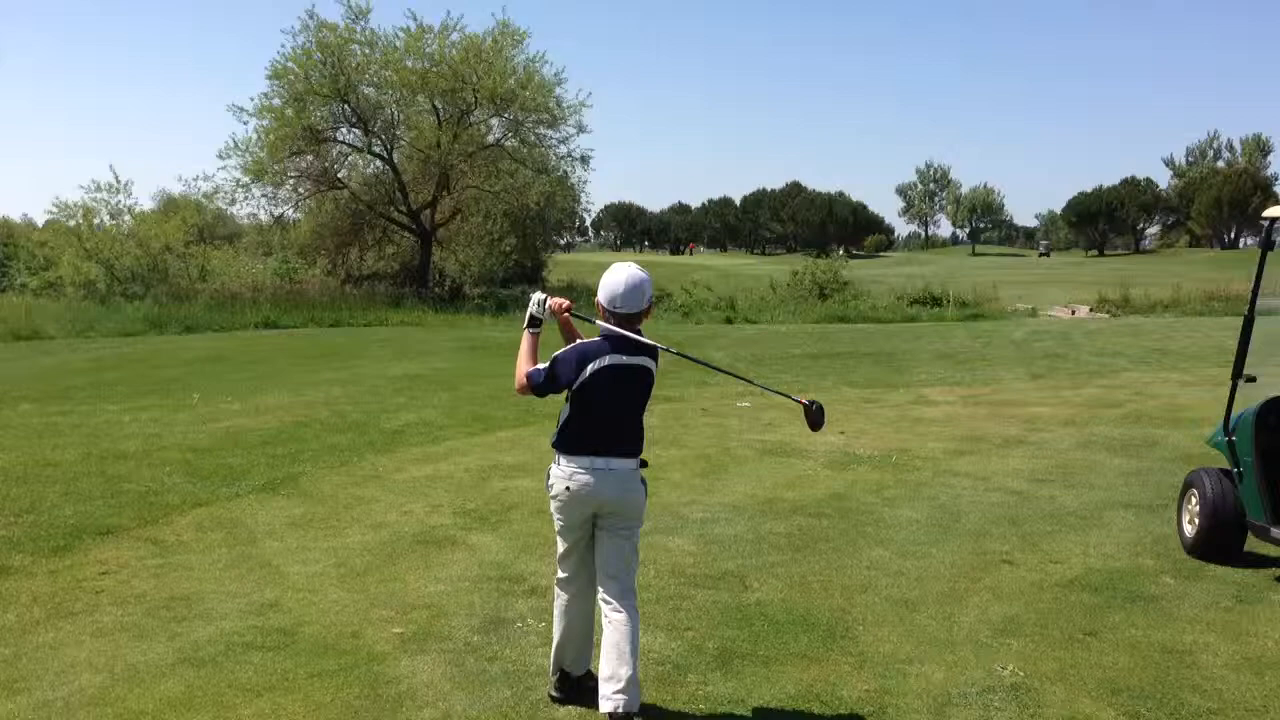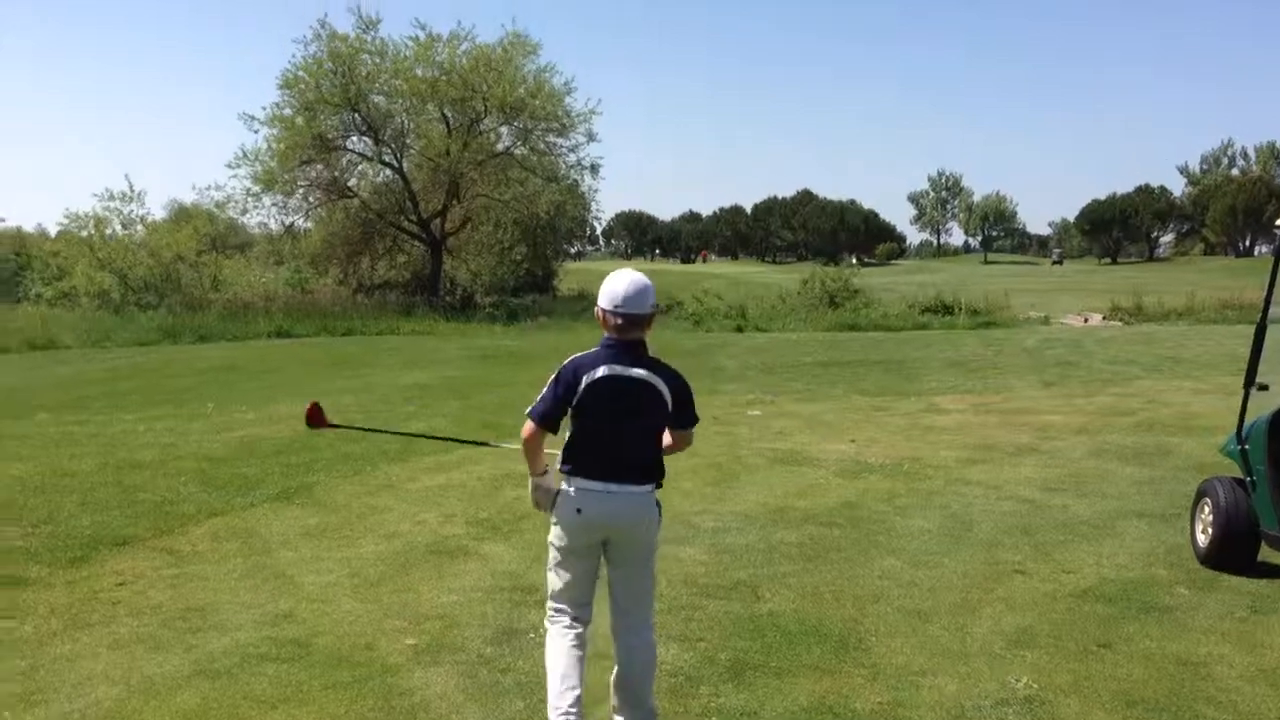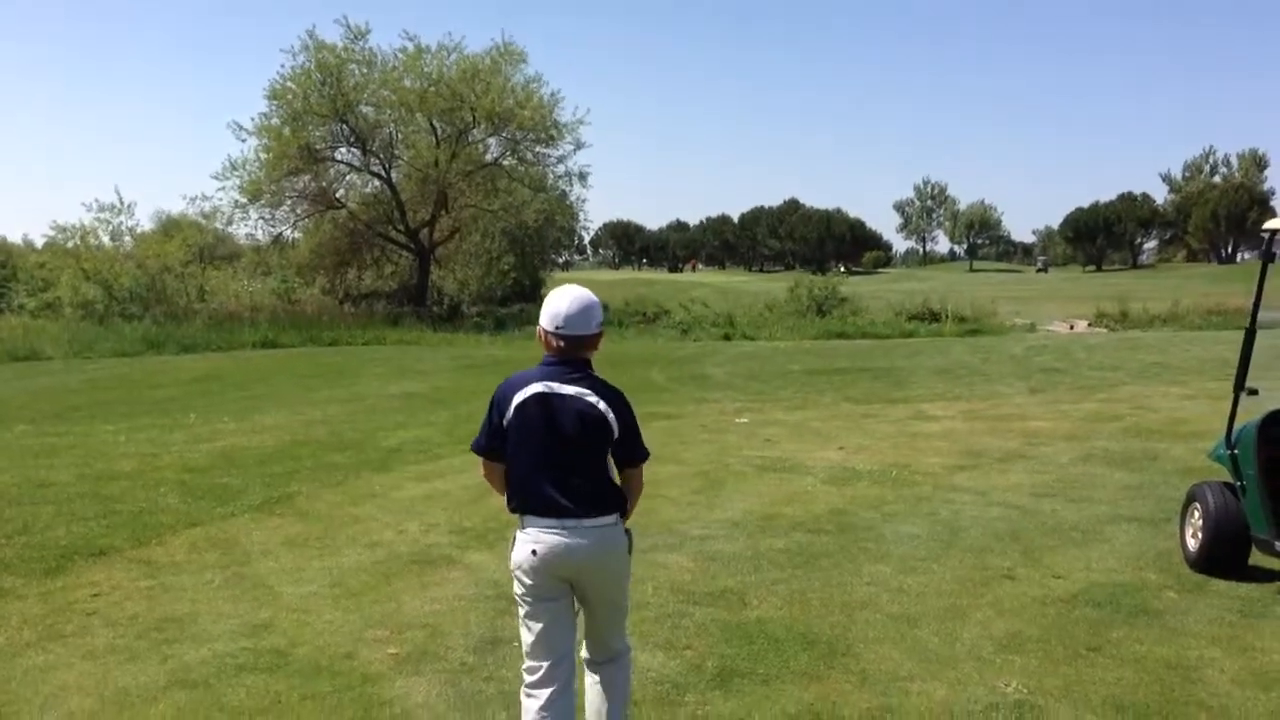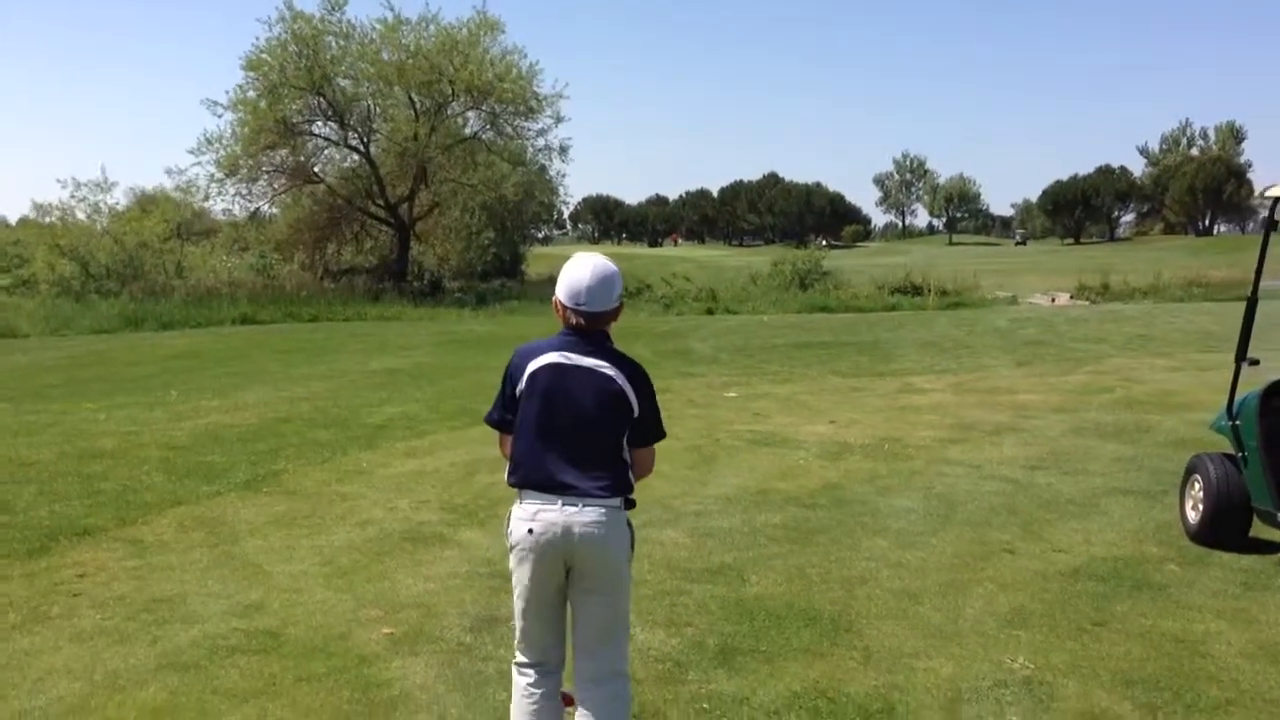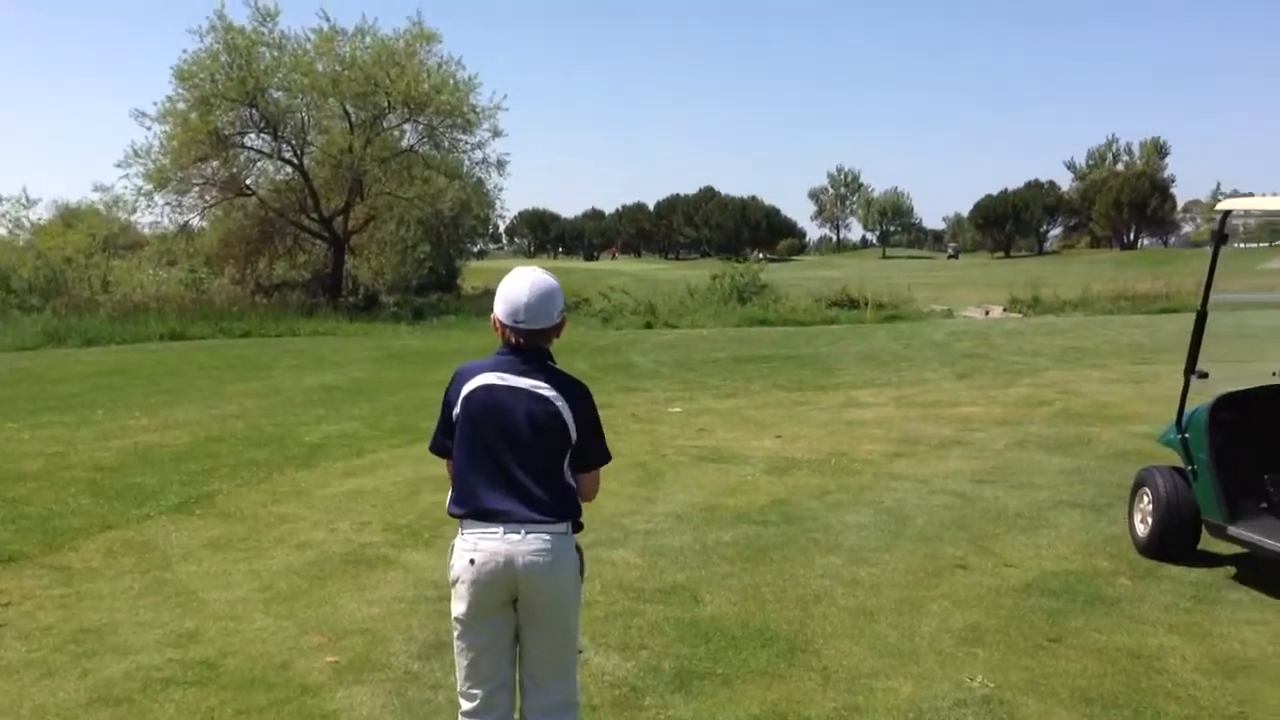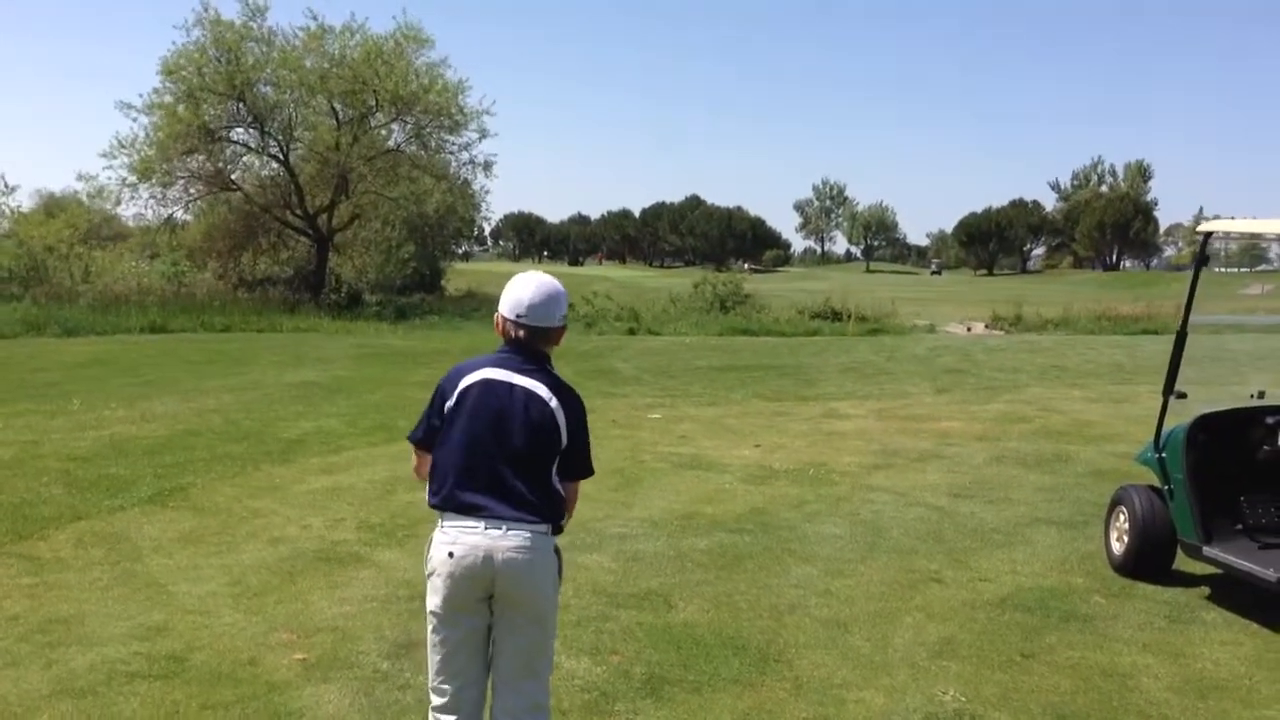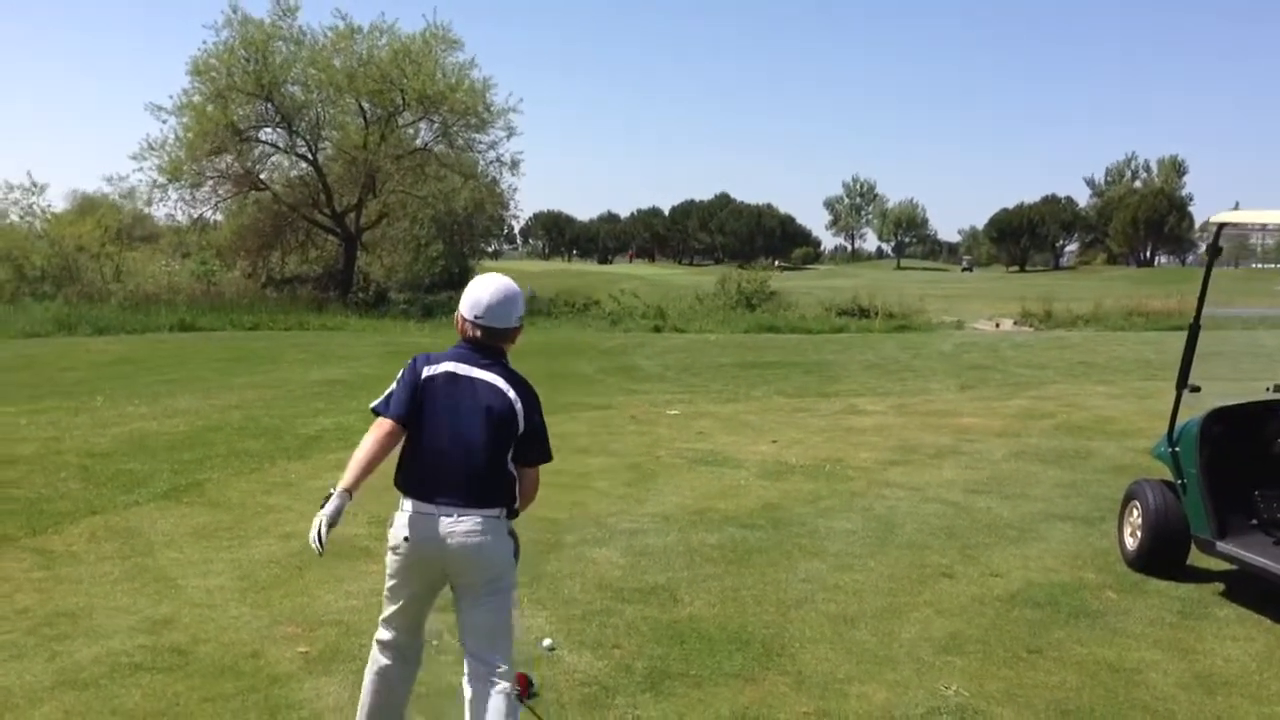
dt=0.5s
person 1, frame 1
left shoulder: (582, 355)
right shoulder: (649, 356)
left elbow: (525, 382)
left wrist: (532, 326)
right wrist: (566, 321)
left hip: (574, 476)
right hip: (624, 481)
left knee: (571, 581)
right knee: (618, 593)
left ankle: (568, 675)
person 1, frame 2
left shoulder: (578, 368)
right shoulder: (668, 380)
left elbow: (531, 434)
right elbow: (682, 439)
left wrist: (538, 476)
left hip: (578, 502)
right hip: (638, 507)
left knee: (566, 616)
right knee: (634, 623)
person 1, frame 3
left shoulder: (512, 391)
right shoulder: (609, 399)
left elbow: (493, 472)
right elbow: (633, 482)
left hip: (537, 542)
right hip: (602, 540)
left knee: (544, 674)
right knee: (609, 653)
person 1, frame 4
left shoulder: (526, 361)
right shoulder: (629, 375)
left elbow: (508, 447)
right elbow: (643, 465)
left hip: (535, 518)
right hip: (603, 522)
left knee: (533, 660)
right knee: (602, 668)
person 1, frame 5
left shoulder: (465, 382)
right shoulder: (570, 394)
left elbow: (453, 469)
right elbow: (587, 489)
left hip: (478, 548)
right hip: (550, 550)
person 1, frame 6
left shoulder: (460, 378)
right shoulder: (564, 400)
left elbow: (422, 466)
right elbow: (568, 499)
left hip: (457, 544)
right hip: (529, 551)
person 1, frame 7
left shoulder: (424, 368)
right shoulder: (518, 393)
left elbow: (384, 432)
right elbow: (528, 485)
left wrist: (341, 494)
left hip: (418, 526)
right hip: (483, 534)
left knee: (395, 642)
right knee: (490, 670)
